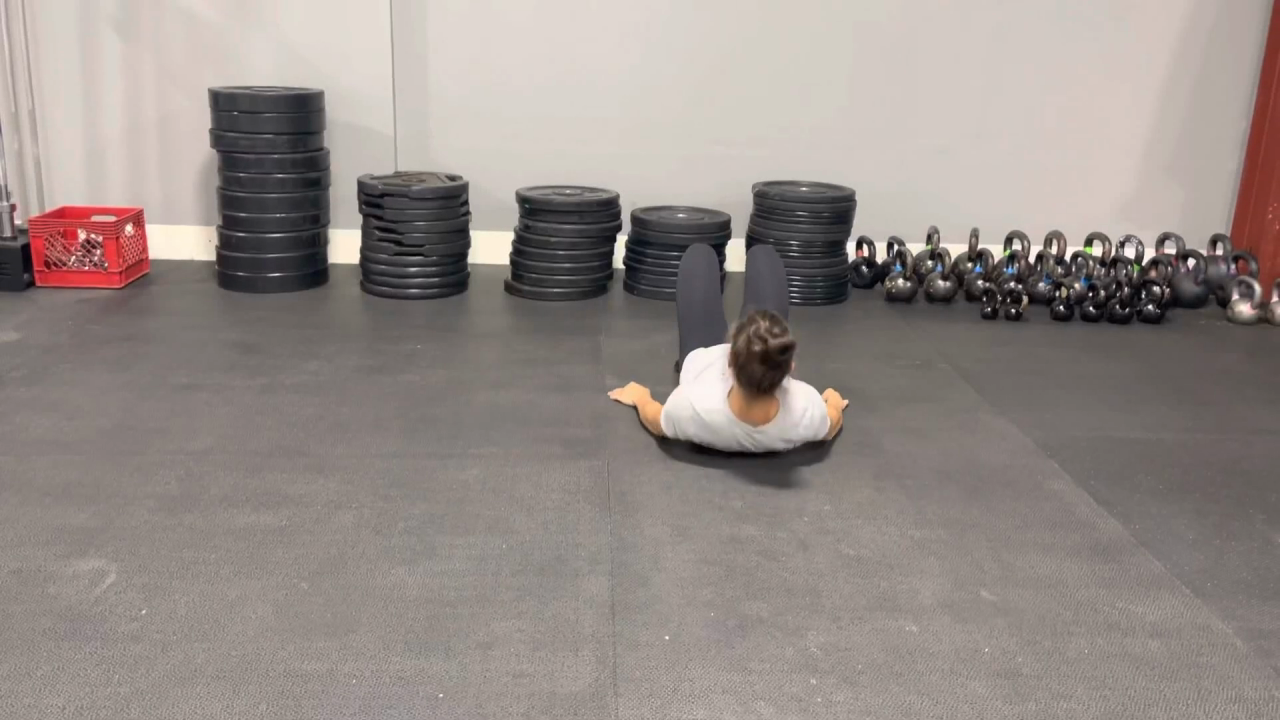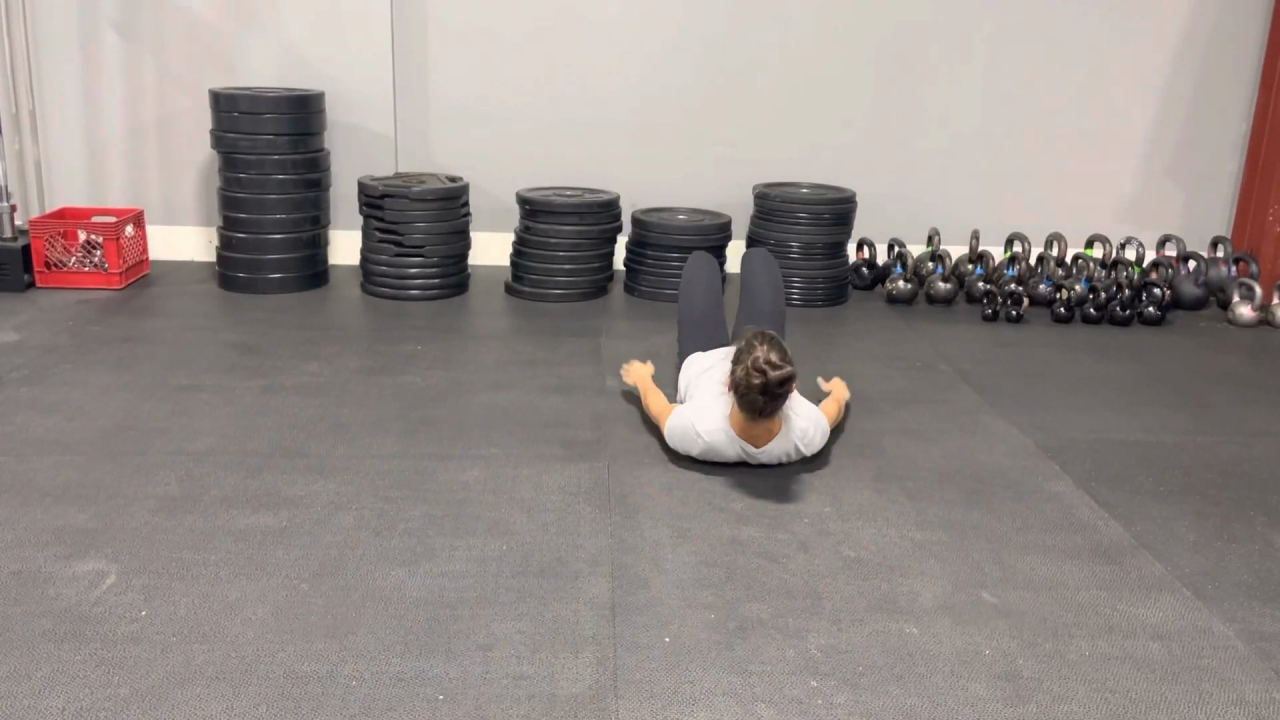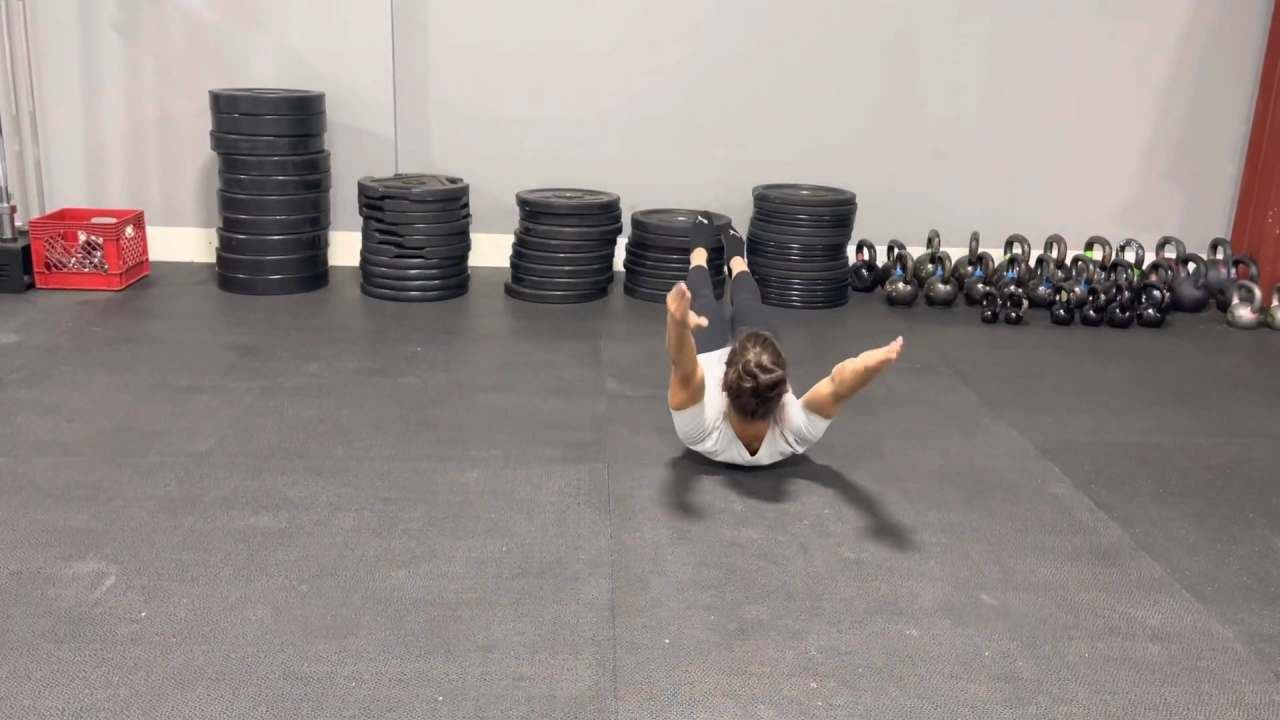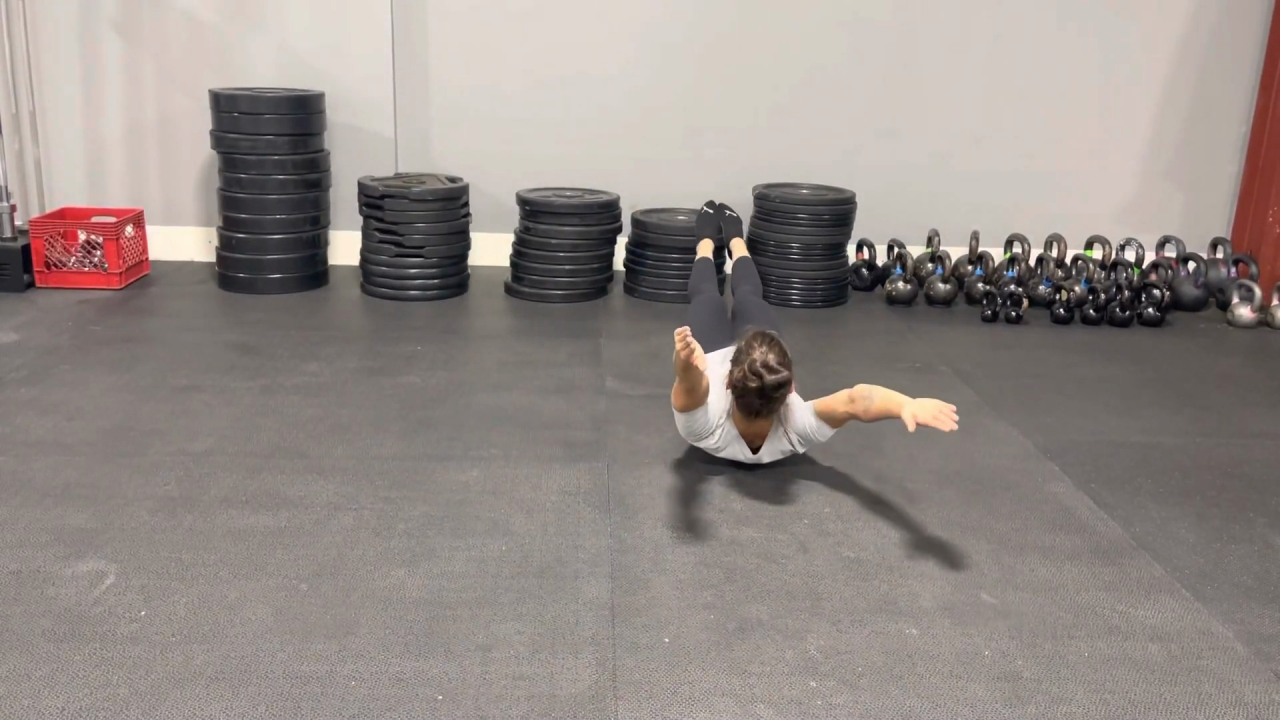
dt=1s
person 1, frame 1
left shoulder: (693, 405)
right shoulder: (806, 409)
left elbow: (657, 426)
right elbow: (831, 428)
left wrist: (638, 396)
right wrist: (833, 402)
left knee: (700, 253)
right knee: (762, 254)
person 1, frame 2
left shoulder: (696, 431)
right shoulder: (805, 434)
left elbow: (657, 406)
right elbow: (832, 411)
left wrist: (643, 381)
right wrist: (839, 393)
left knee: (702, 261)
right knee: (759, 257)
person 1, frame 3
left shoulder: (701, 429)
right shoulder: (795, 432)
left elbow: (683, 371)
right elbow: (836, 386)
left wrist: (680, 328)
right wrist: (868, 364)
left knee: (705, 307)
right knee: (748, 305)
left ankle: (701, 252)
right ankle: (736, 259)
person 1, frame 4
left shoulder: (705, 426)
right shoulder: (794, 430)
left elbow: (690, 383)
right elbow: (854, 400)
left wrist: (686, 362)
right wrist: (908, 405)
left knee: (706, 298)
right knee: (748, 298)
left ankle: (707, 241)
right ankle: (735, 239)
